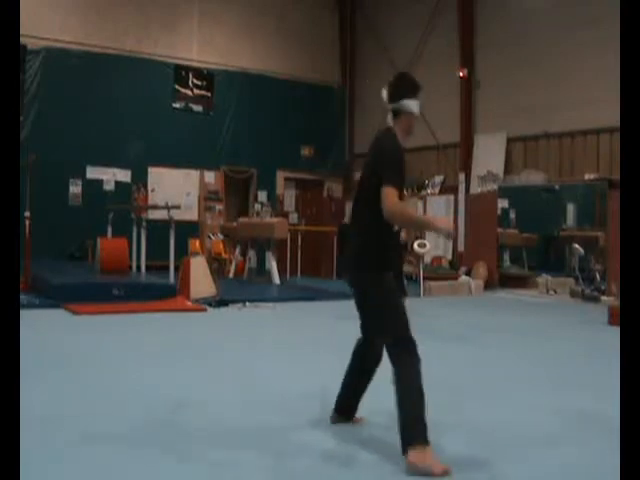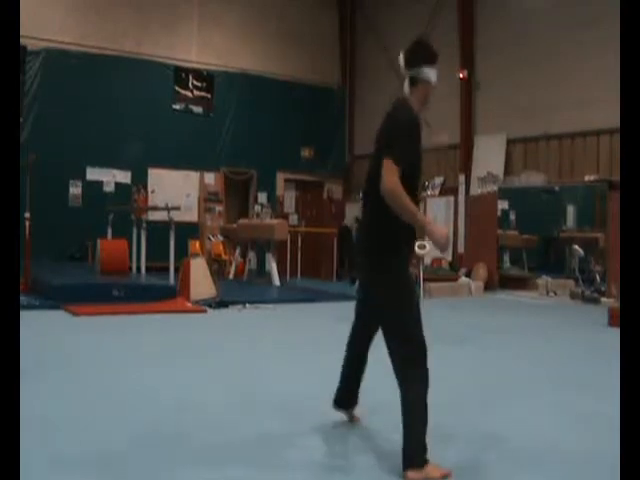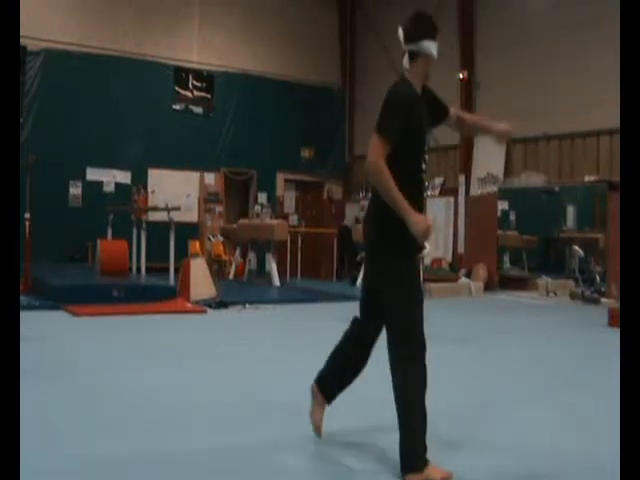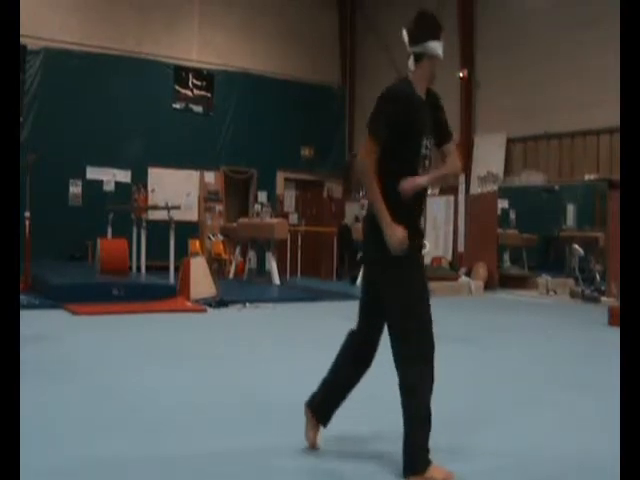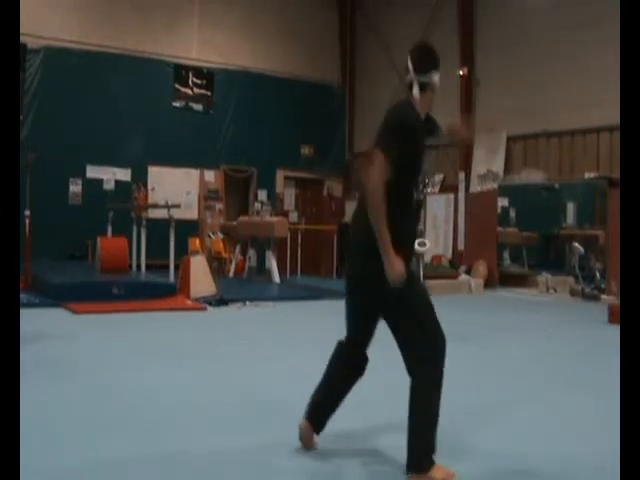
dt=0.2s
person 1, frame 1
left shoulder: (383, 143)
right shoulder: (391, 149)
right elbow: (391, 209)
right wrist: (434, 224)
left hip: (363, 256)
right hip: (371, 261)
left knee: (373, 338)
right knee: (403, 348)
left ankle: (344, 409)
right ankle: (416, 446)
person 1, frame 2
left shoulder: (405, 115)
right shoulder: (404, 121)
right elbow: (389, 186)
right wrist: (428, 228)
left hip: (377, 244)
right hip: (386, 248)
left knee: (365, 324)
right knee: (410, 350)
left ankle: (345, 399)
person 1, frame 3
left shoulder: (423, 97)
right shoulder: (402, 96)
left elbow: (456, 117)
right elbow: (374, 162)
left wrist: (493, 127)
right wrist: (411, 215)
left hip: (390, 233)
right hip: (393, 235)
left knee: (369, 321)
right knee: (408, 345)
left ankle: (323, 387)
person 1, frame 4
left shoulder: (430, 103)
right shoulder: (396, 97)
left elbow: (453, 161)
right elbow: (364, 163)
left wrist: (424, 179)
right wrist: (387, 224)
left hip: (405, 237)
right hip: (391, 239)
left knee: (367, 333)
right knee: (415, 346)
left ankle: (316, 408)
person 1, frame 5
left shoulder: (420, 119)
right shoulder: (403, 119)
left elbow: (447, 131)
right elbow: (372, 183)
right wrist: (388, 255)
left hip: (364, 251)
right hip: (379, 255)
left knee: (354, 344)
right knee: (428, 350)
left ankle: (312, 421)
